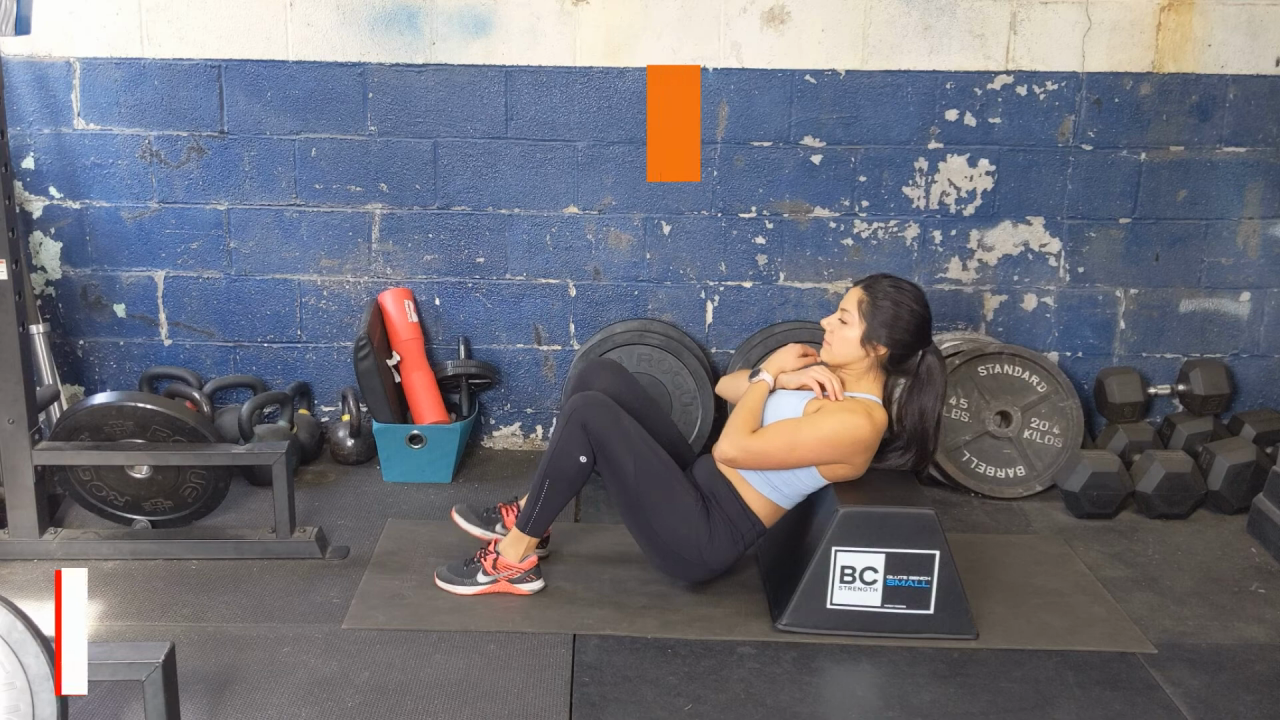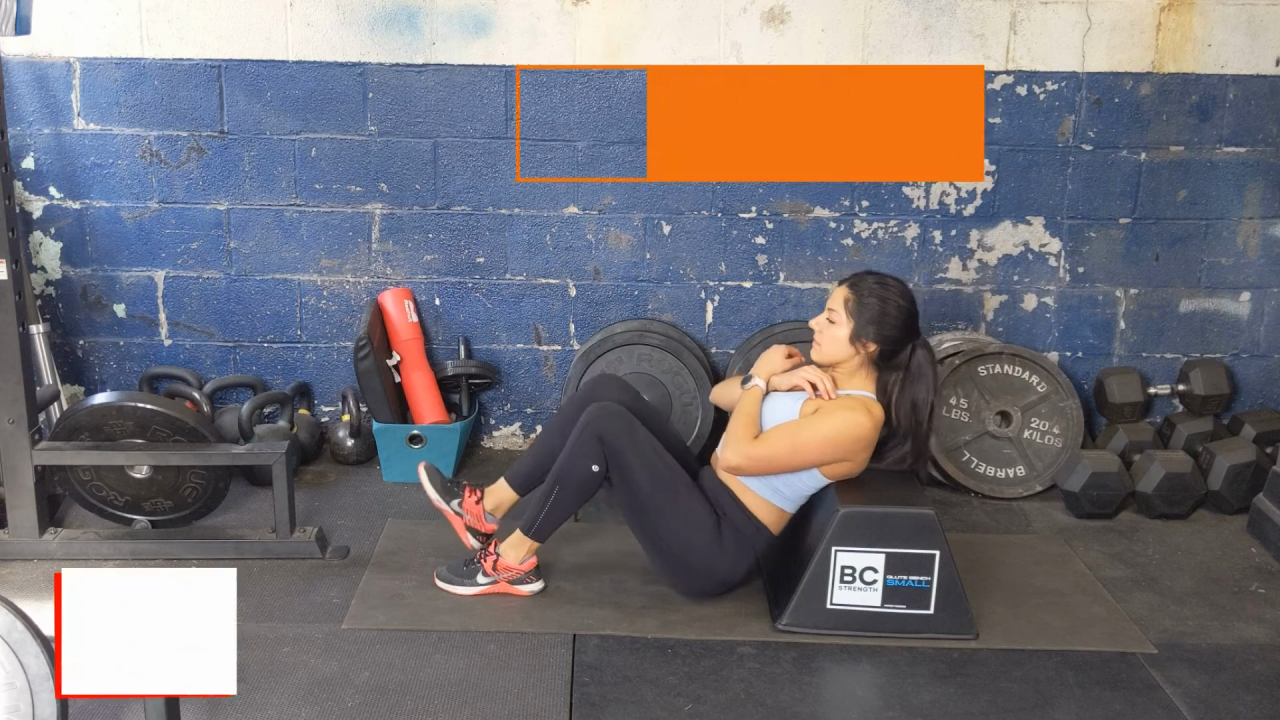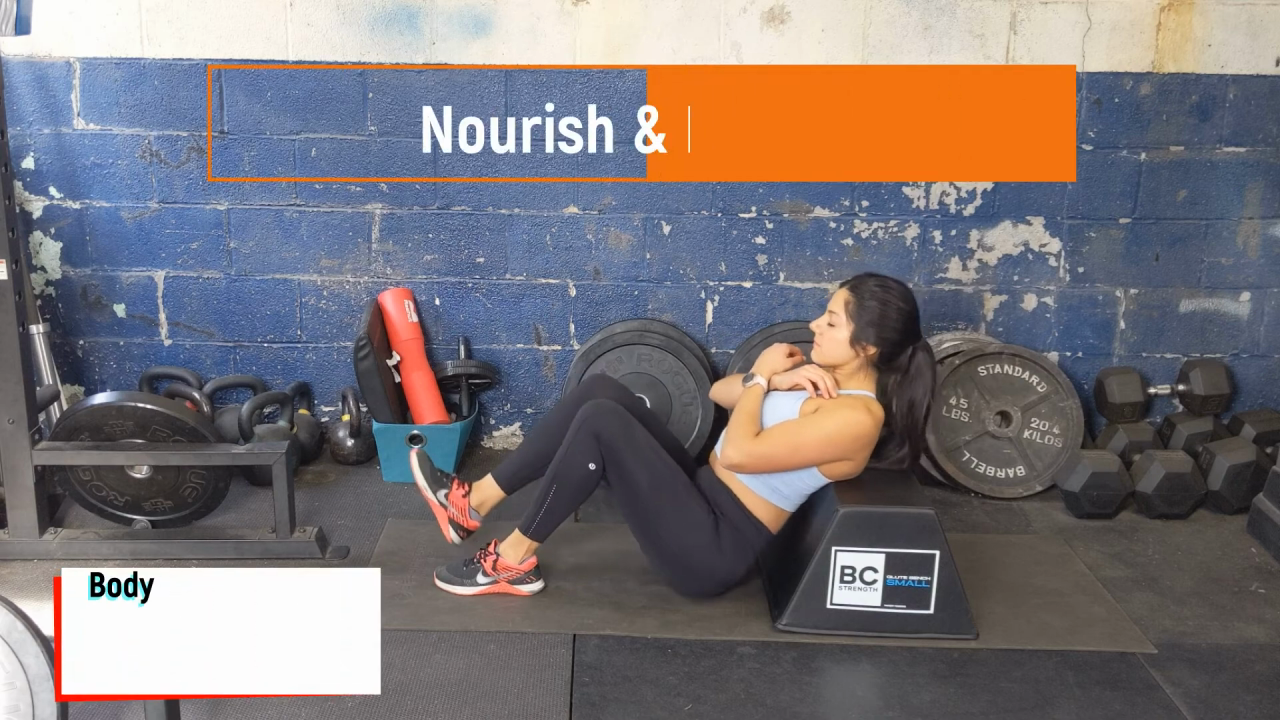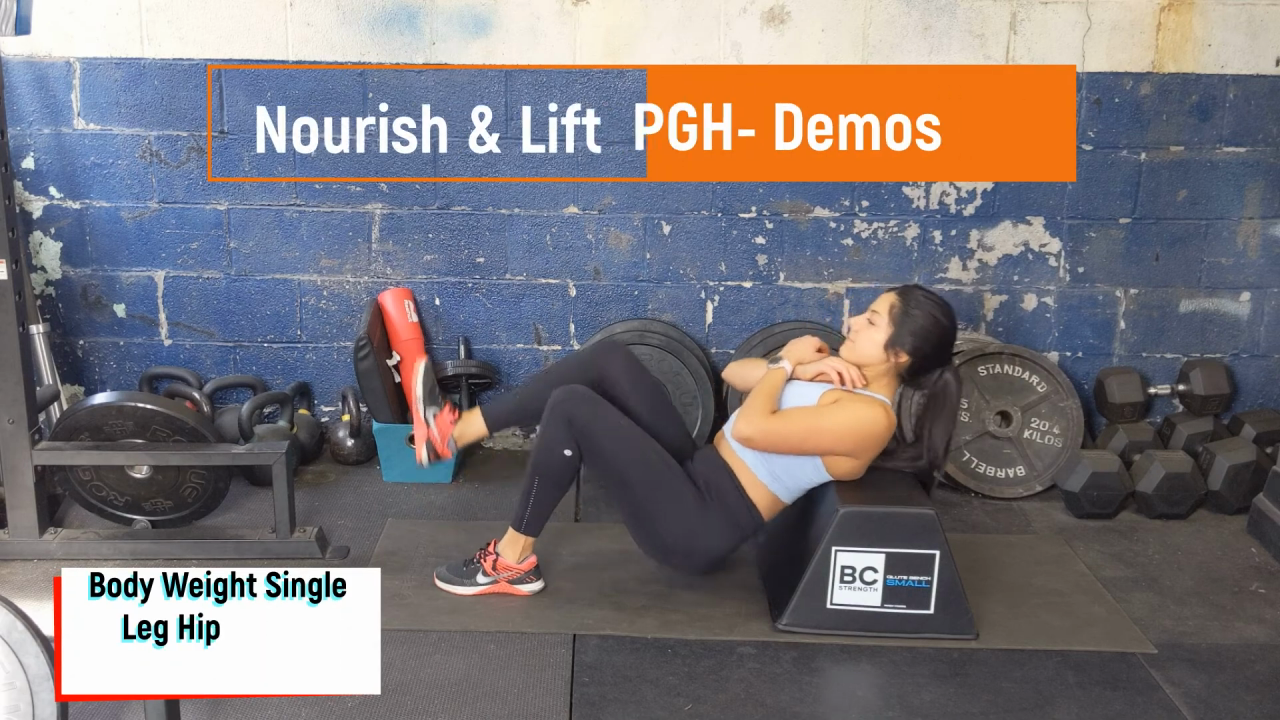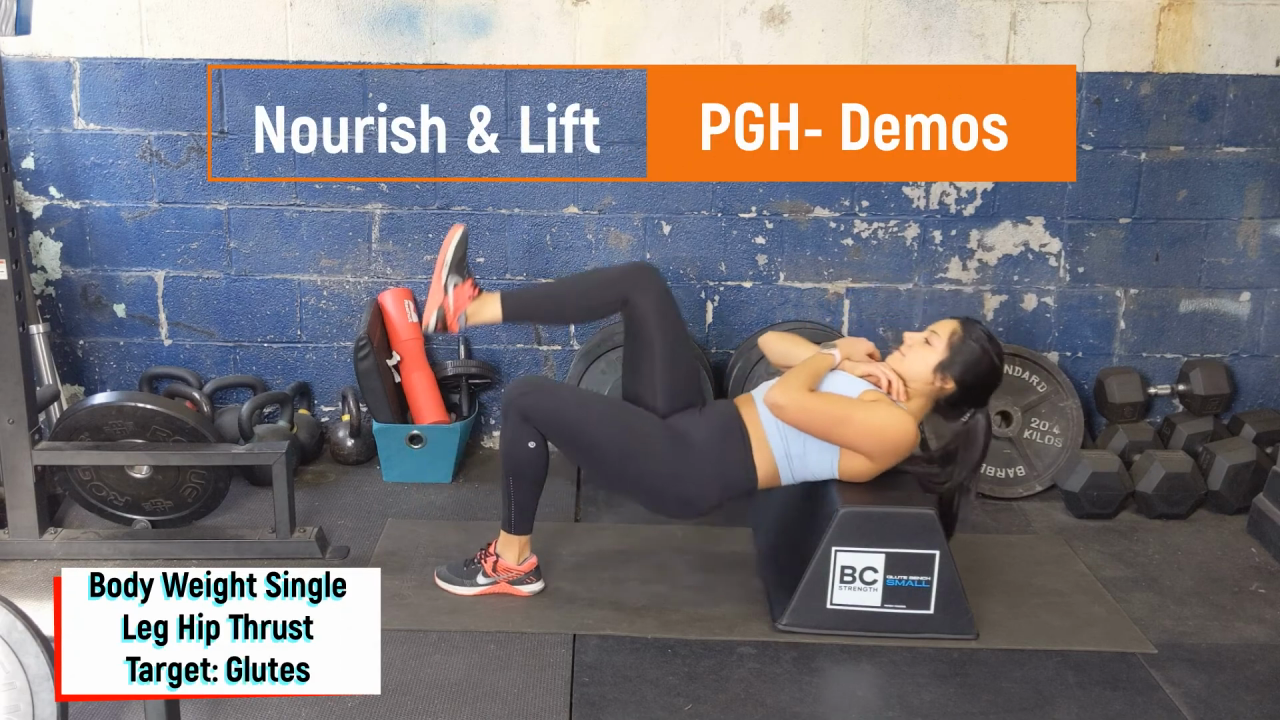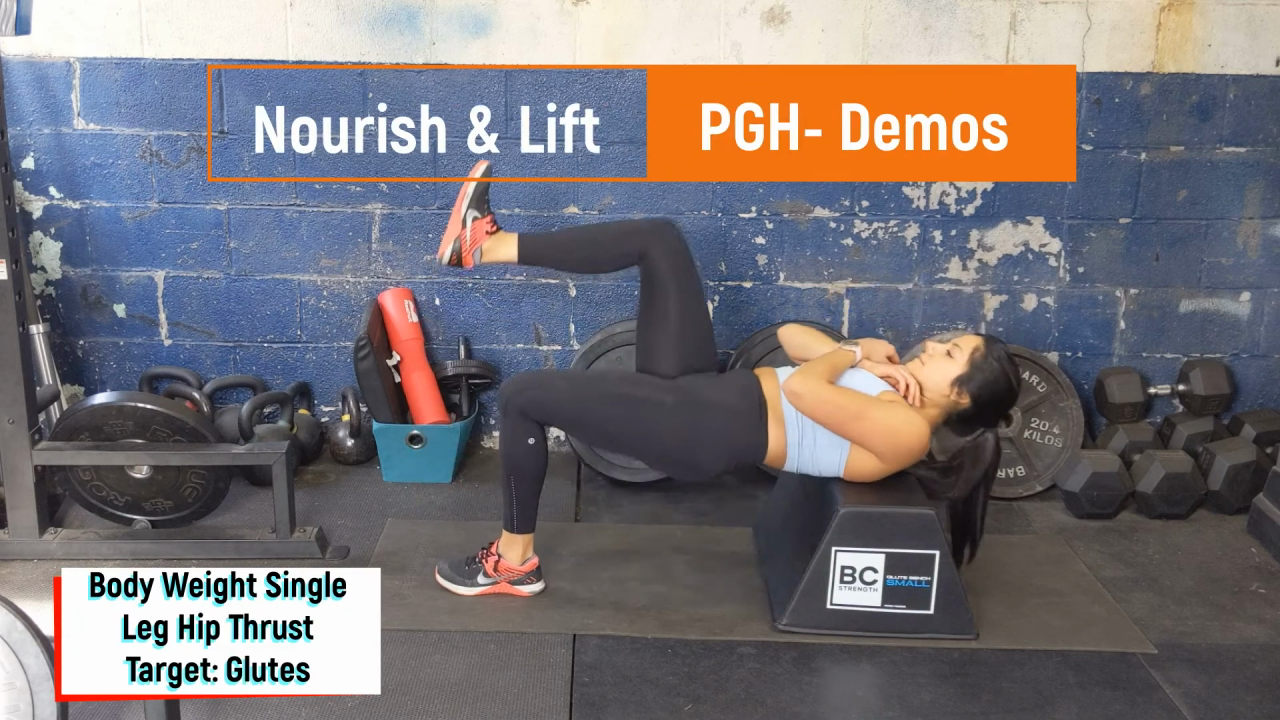
dt=0.5s
person 1, frame 1
left shoulder: (857, 421)
right shoulder: (836, 377)
left elbow: (733, 446)
right elbow: (725, 387)
left wrist: (769, 374)
right wrist: (783, 378)
left hip: (702, 536)
right hip: (698, 483)
left knee: (589, 411)
right knee: (600, 375)
left ankle: (515, 558)
right ankle: (529, 515)
person 1, frame 2
left shoulder: (856, 418)
right shoulder: (829, 377)
left elbow: (736, 455)
right elbow: (719, 396)
left wrist: (761, 379)
right wrist: (776, 381)
left hip: (715, 548)
right hip: (702, 494)
left knee: (606, 423)
right knee: (605, 390)
left ankle: (513, 560)
right ankle: (487, 508)
person 1, frame 3
left shoulder: (856, 417)
right shoulder: (828, 378)
left elbow: (738, 452)
right elbow: (718, 393)
left wrist: (762, 377)
right wrist: (775, 380)
left hip: (712, 548)
right hip: (701, 494)
left knee: (601, 420)
right knee: (600, 389)
left ankle: (513, 559)
right ankle: (474, 502)
person 1, frame 4
left shoulder: (867, 417)
right shoulder: (848, 377)
left elbow: (749, 428)
right elbow: (734, 374)
left wrist: (786, 363)
right wrist: (797, 368)
left hip: (696, 522)
right hip: (693, 470)
left knee: (570, 405)
right knee: (608, 357)
left ankle: (512, 561)
right ankle: (457, 430)
person 1, frame 5
left shoulder: (894, 427)
right shoulder: (877, 383)
left elbow: (782, 399)
right elbow: (771, 342)
left wrist: (833, 356)
right wrist: (840, 356)
left hip: (687, 467)
right hip: (691, 425)
left knee: (526, 398)
right knee: (640, 281)
left ankle: (511, 562)
right ankle: (473, 308)
person 1, frame 6
left shoulder: (906, 431)
right shoulder: (896, 392)
left elbow: (802, 388)
right elbow: (789, 335)
left wrist: (853, 354)
right wrist: (860, 357)
left hip: (699, 430)
right hip: (701, 392)
left knee: (522, 394)
right knee: (660, 238)
left ankle: (514, 562)
right ankle: (486, 245)
